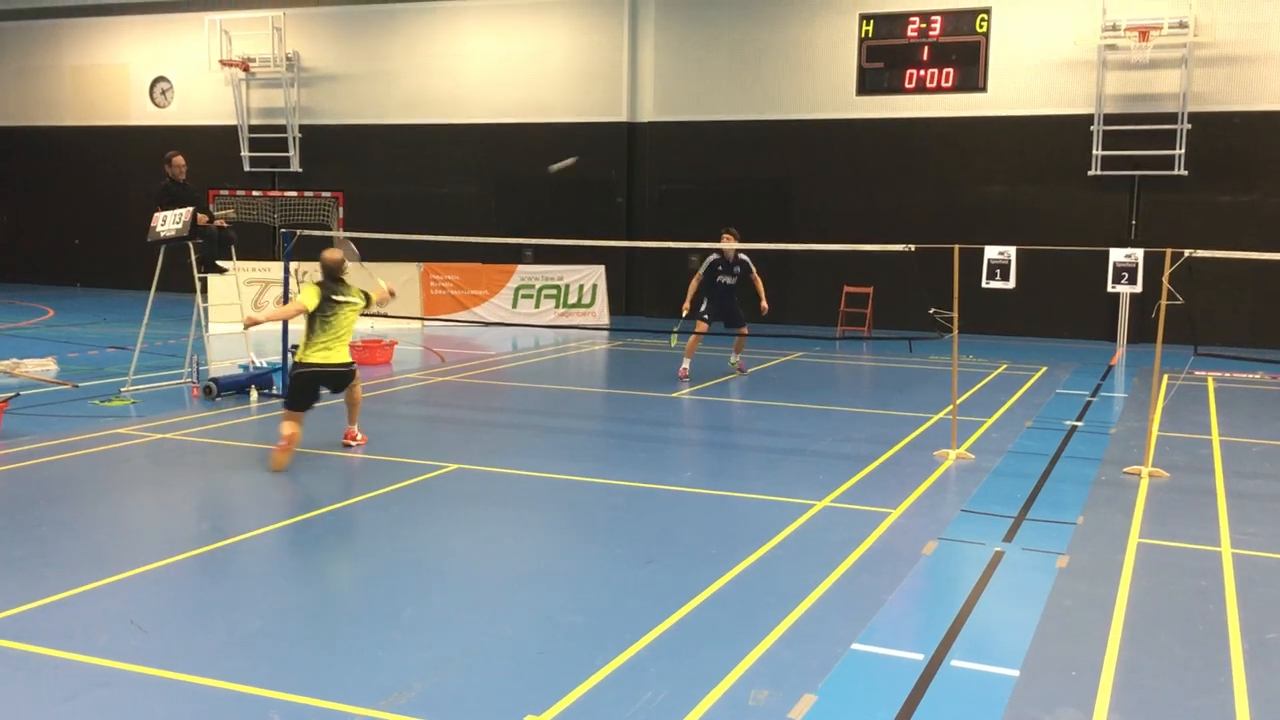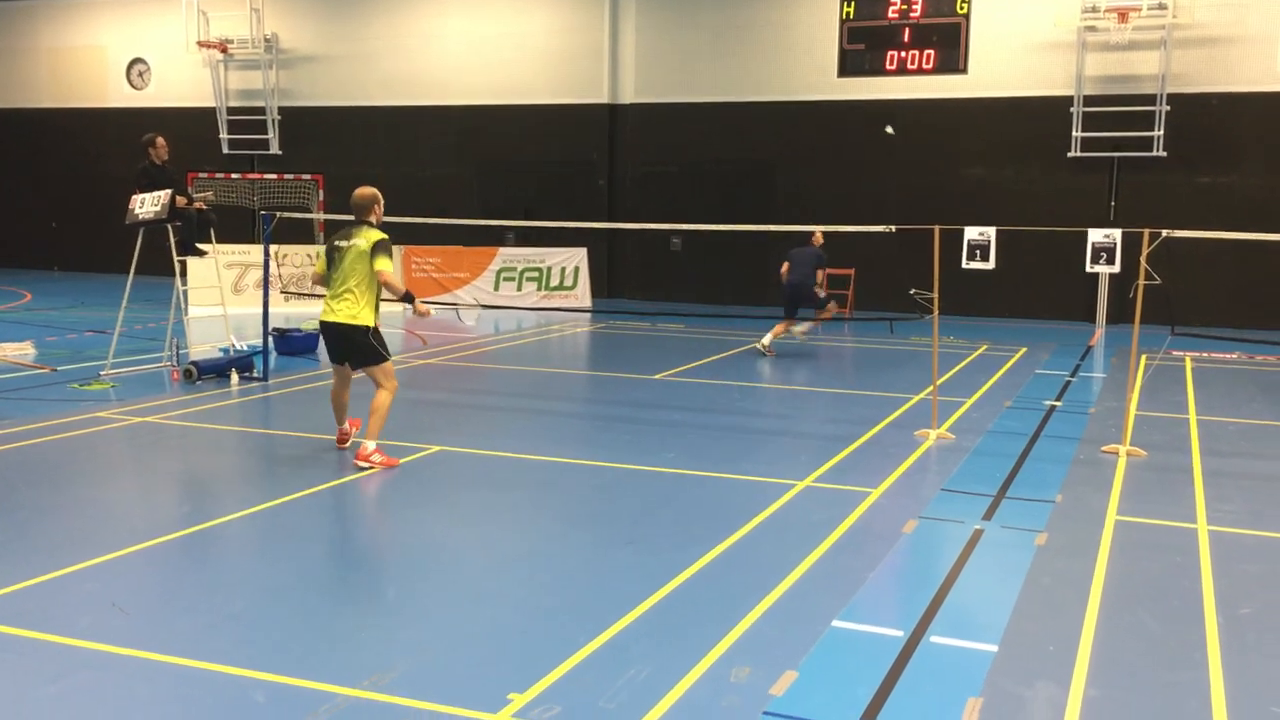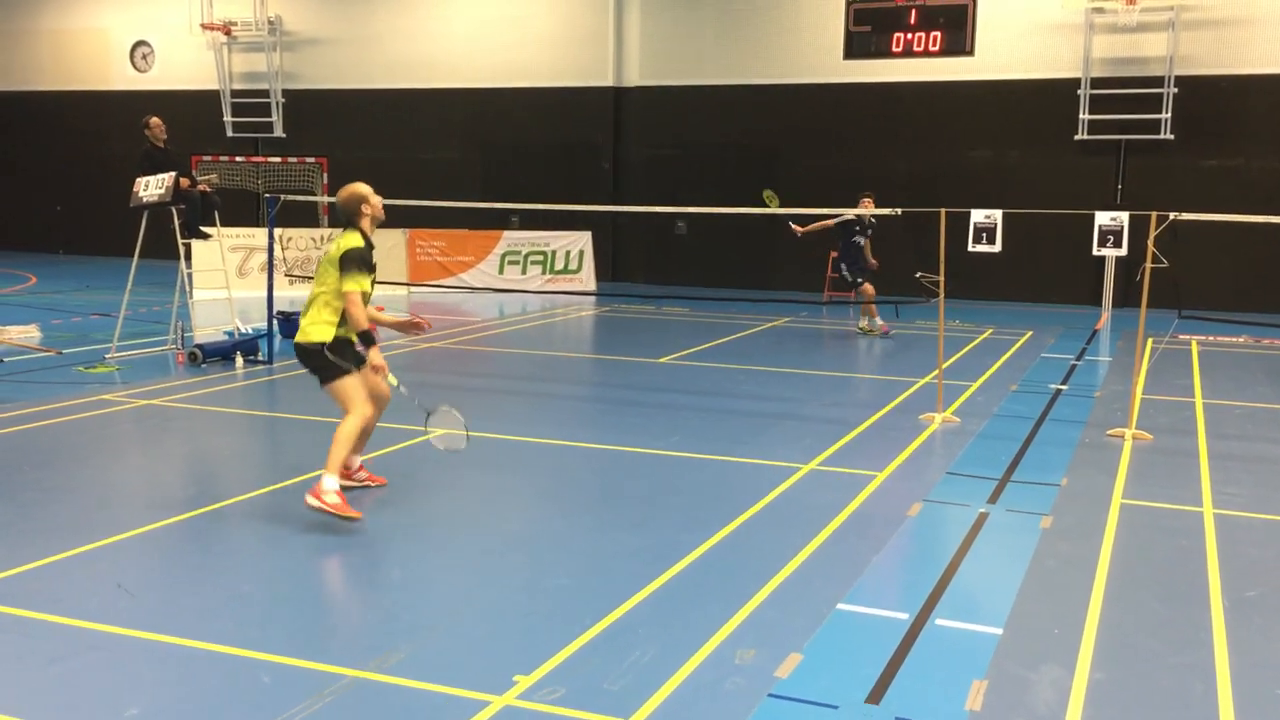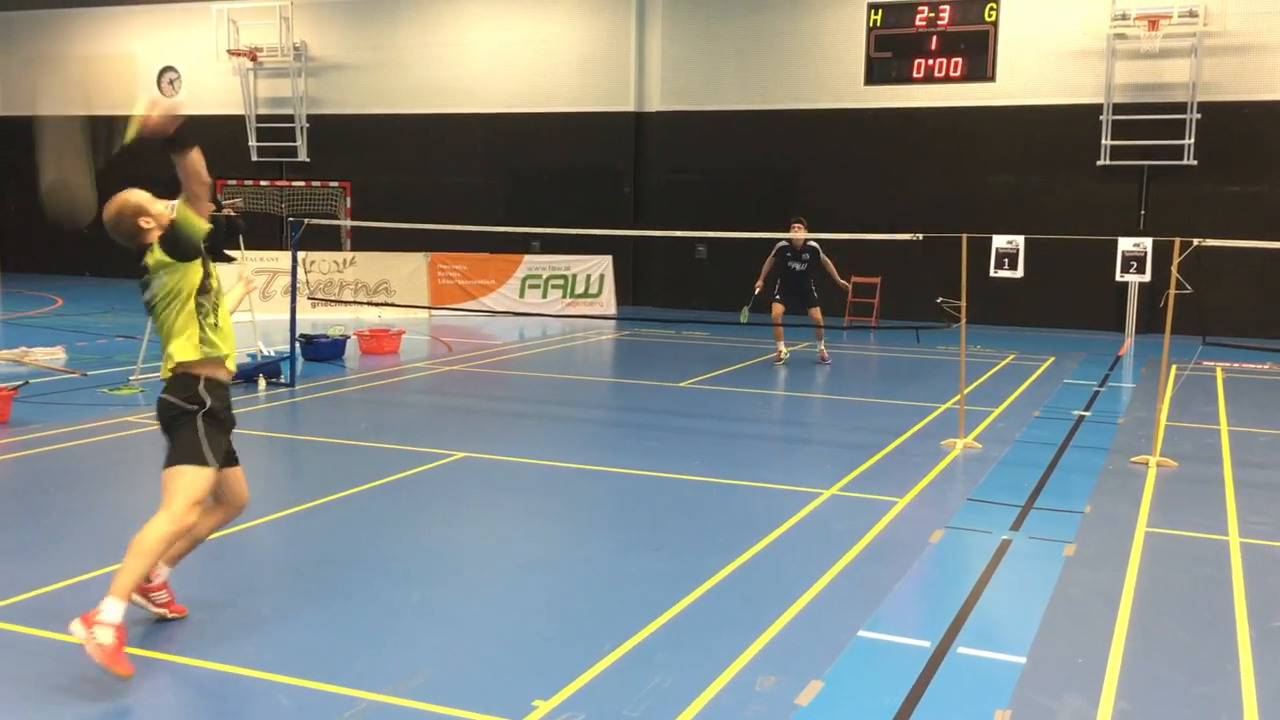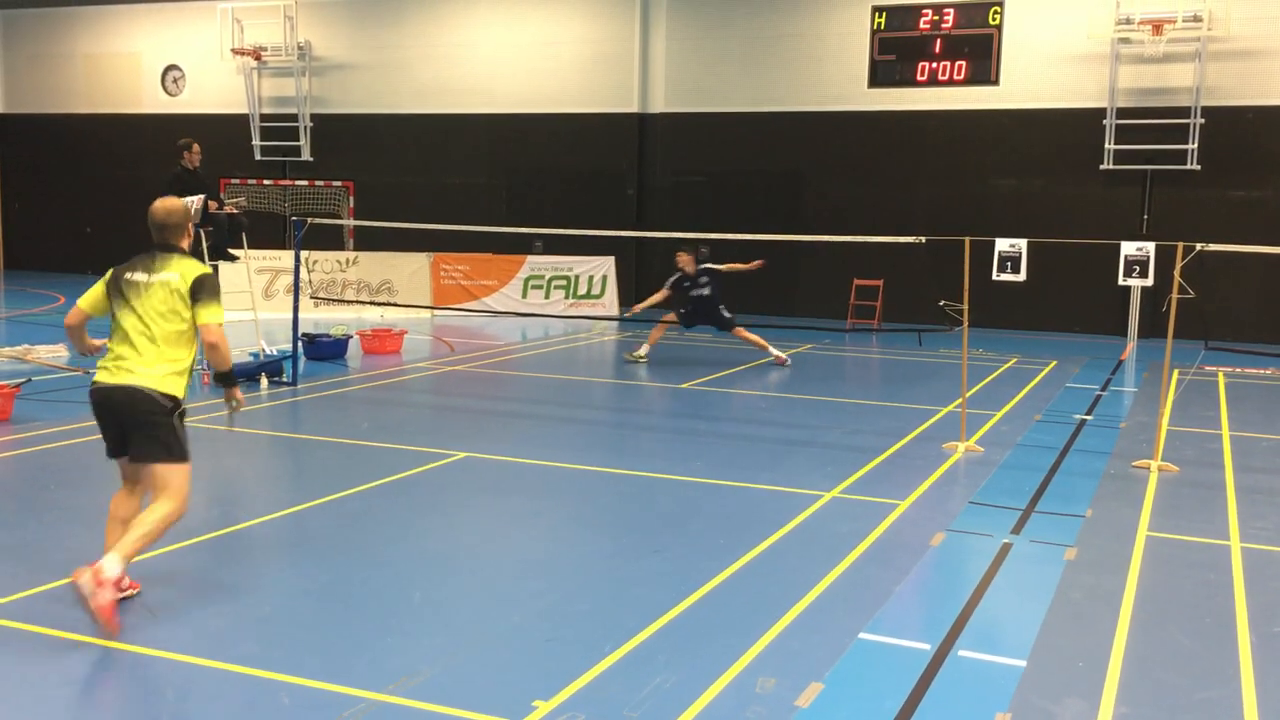
dt=0.7s
person 1, frame 1
left shoulder: (319, 289)
right shoulder: (356, 294)
left elbow: (297, 307)
right elbow: (376, 298)
left wrist: (260, 318)
right wrist: (388, 292)
left hip: (307, 366)
right hip: (340, 365)
left knee: (290, 420)
right knee: (353, 385)
left ankle: (288, 436)
right ankle: (353, 432)
person 1, frame 2
left shoulder: (337, 239)
right shoulder: (377, 239)
left elbow: (317, 278)
right elbow: (384, 277)
right wrist: (413, 301)
left hip: (330, 321)
right hip: (359, 324)
left knee: (342, 379)
right knee: (387, 384)
left ankle: (343, 431)
right ankle: (368, 449)
person 1, frame 3
left shoulder: (350, 244)
right shoulder: (357, 249)
right elbow: (353, 303)
left wrist: (393, 323)
right wrist: (371, 348)
left hip: (334, 339)
right hip: (321, 342)
left knee: (381, 394)
right knee: (360, 411)
left ankle: (351, 468)
right ankle: (326, 491)
person 1, frame 4
left shoulder: (162, 270)
right shoulder: (171, 247)
left elbow: (207, 320)
right elbow: (199, 193)
left wrist: (235, 297)
right wrist: (173, 135)
left hip: (194, 397)
right hip: (197, 397)
left knee: (231, 502)
right knee: (181, 513)
left ankle: (151, 578)
right ankle: (104, 619)
person 1, frame 5
left shoulder: (121, 272)
right shoulder: (199, 276)
left elbow: (72, 322)
right elbow: (212, 340)
left wrist: (87, 347)
right wrist: (231, 386)
left hip: (108, 390)
right hip: (155, 396)
left knee: (135, 485)
right knee: (172, 502)
left ankle: (111, 574)
right ankle: (103, 573)
